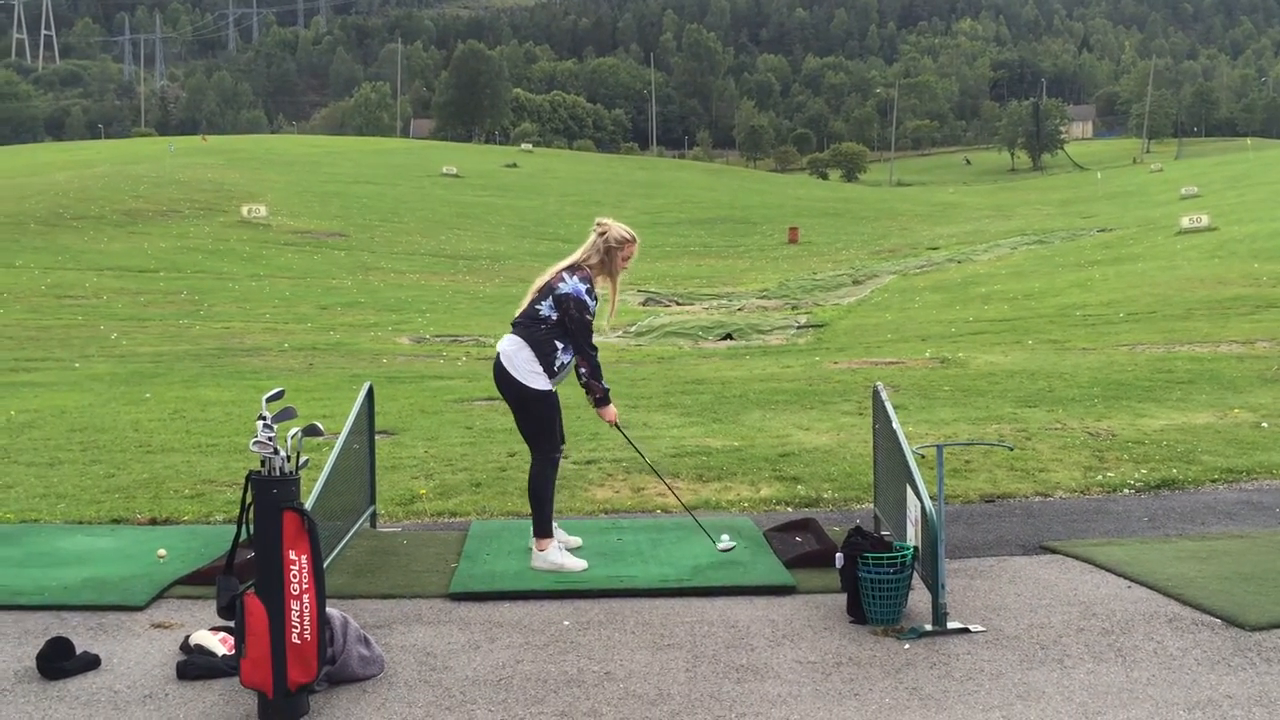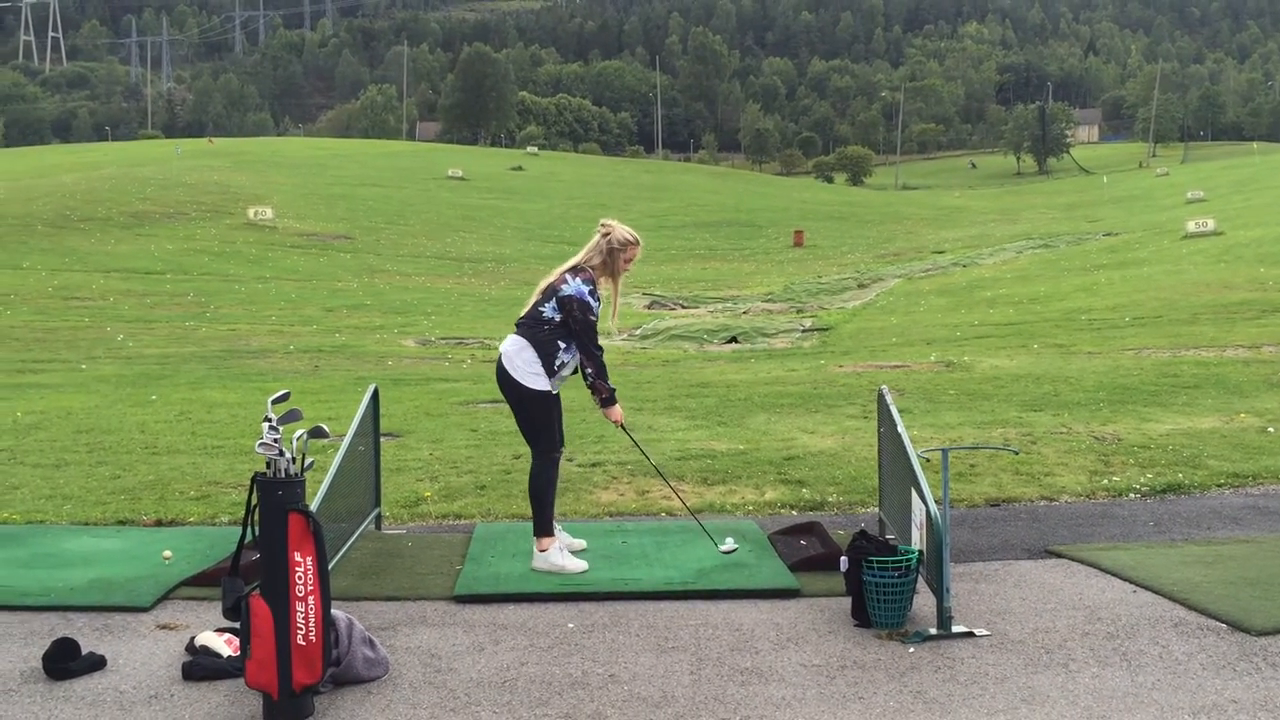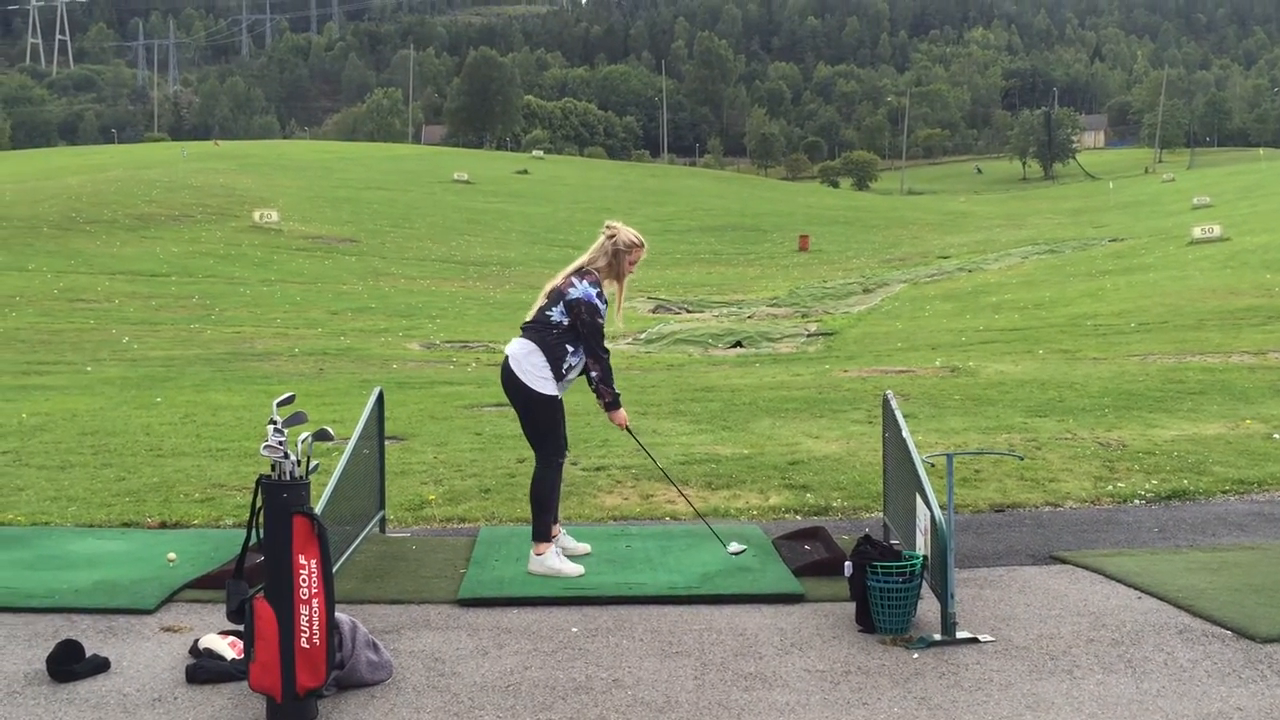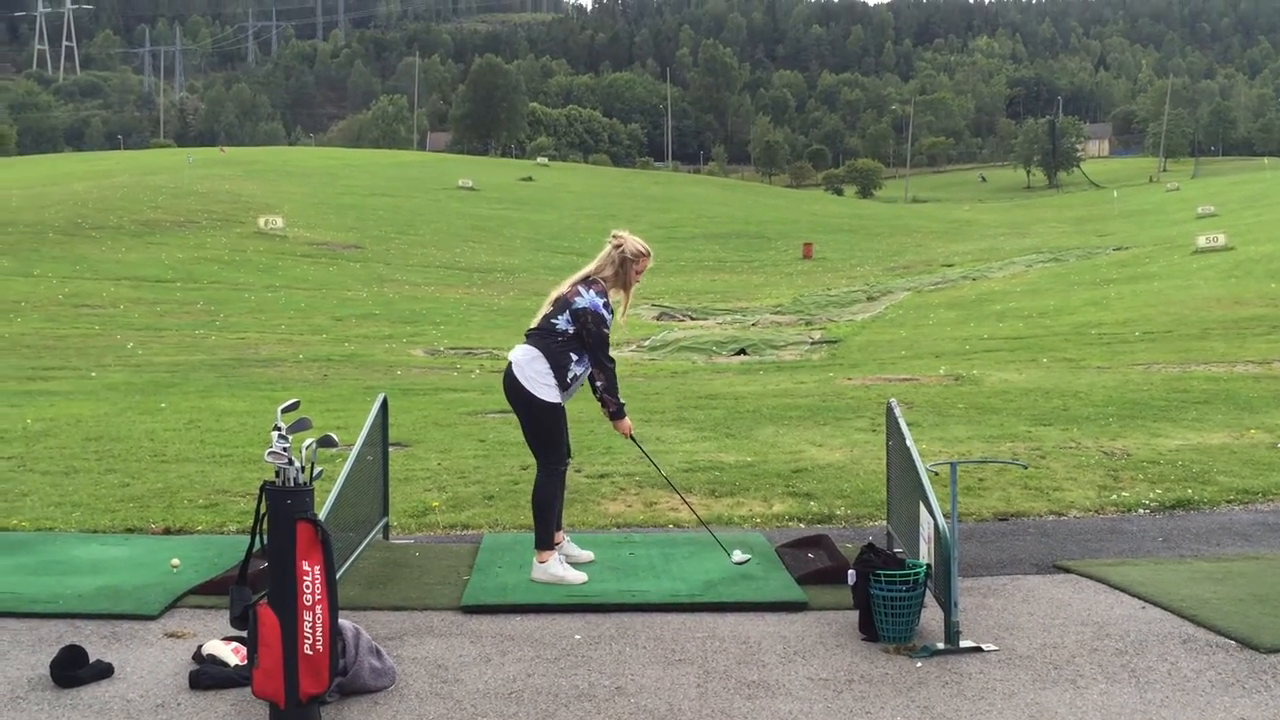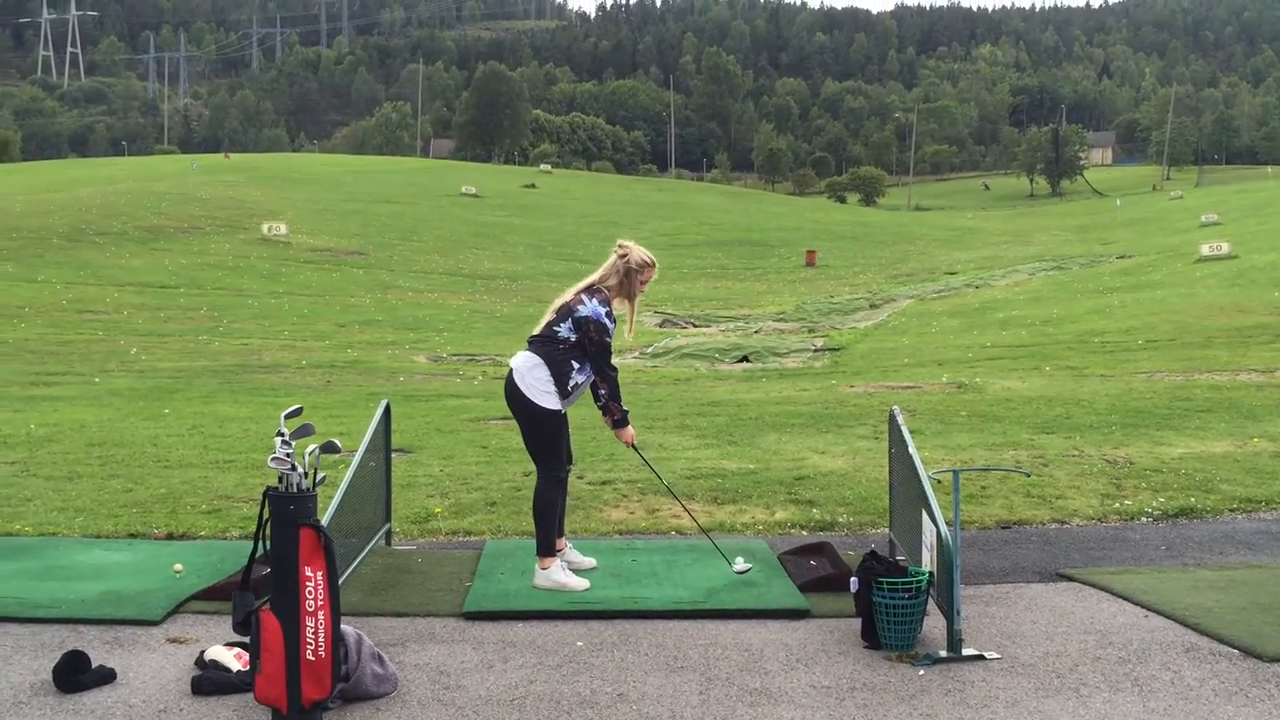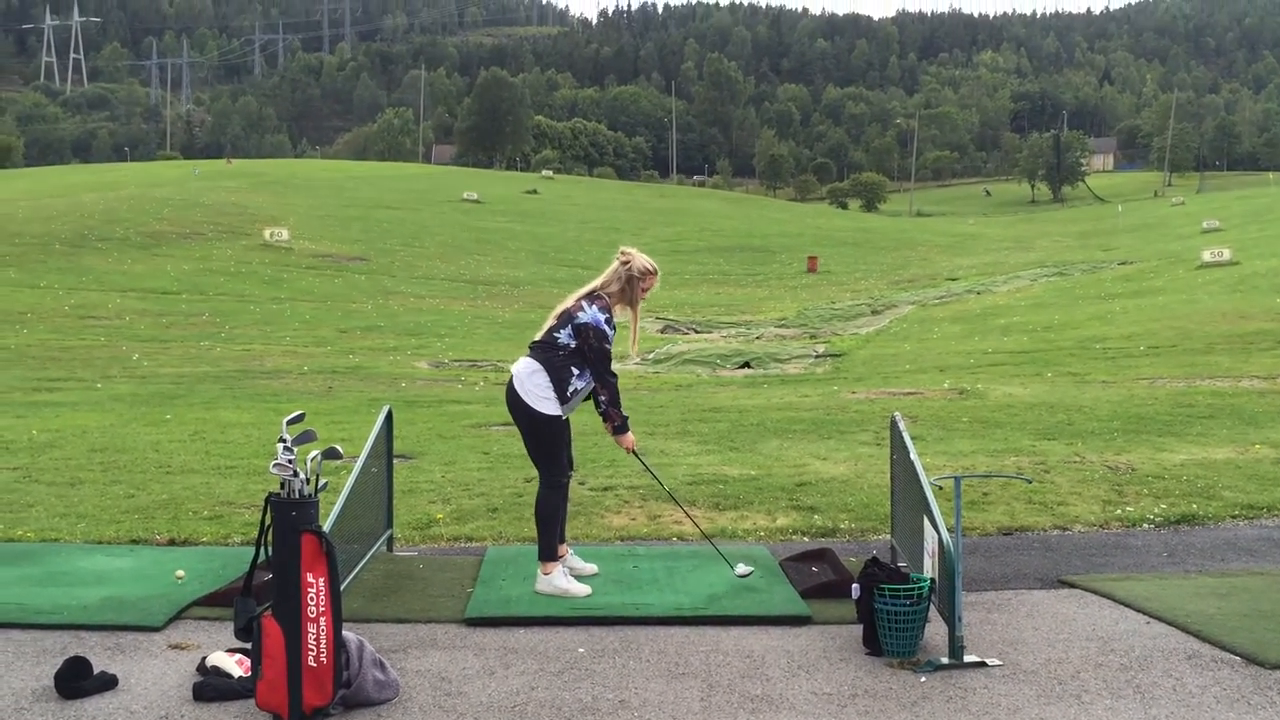
dt=0.2s
person 1, frame 1
left shoulder: (575, 278)
right shoulder: (577, 287)
left elbow: (576, 345)
right elbow: (584, 349)
left wrist: (594, 392)
right wrist: (602, 400)
left hip: (529, 369)
right hip: (524, 370)
left knee: (553, 447)
right knee: (545, 453)
left ankle: (545, 529)
right ankle: (544, 548)
person 1, frame 2
left shoulder: (578, 279)
right shoulder: (579, 288)
left elbow: (580, 346)
right elbow: (589, 349)
left wrist: (598, 391)
right wrist: (608, 399)
left hip: (533, 370)
right hip: (524, 371)
left knee: (553, 449)
right knee: (545, 453)
left ankle: (548, 530)
right ankle: (544, 548)
person 1, frame 3
left shoulder: (583, 282)
right shoulder: (586, 291)
left elbow: (585, 348)
right elbow: (596, 351)
left wrist: (601, 393)
right wrist: (612, 403)
left hip: (530, 372)
right hip: (531, 375)
left knee: (556, 453)
right knee: (549, 457)
left ankle: (552, 534)
right ankle: (542, 553)
person 1, frame 4
left shoulder: (588, 290)
right shoulder: (593, 301)
left elbow: (590, 358)
right elbow: (601, 360)
left wrist: (606, 402)
right wrist: (617, 412)
left hip: (532, 378)
right hip: (534, 382)
left knee: (559, 460)
right knee: (551, 465)
left ankle: (556, 541)
right ankle: (545, 560)
person 1, frame 5
left shoulder: (592, 299)
right shoulder: (596, 309)
left elbow: (593, 366)
right elbow: (603, 369)
left wrist: (608, 411)
right wrist: (620, 420)
left hip: (538, 386)
right hip: (535, 389)
left knee: (561, 467)
right knee: (551, 471)
left ankle: (559, 547)
right ankle: (546, 566)
person 1, frame 6
left shoulder: (593, 306)
right shoulder: (596, 316)
left elbow: (593, 372)
right elbow: (603, 376)
left wrist: (608, 416)
right wrist: (620, 426)
left hip: (540, 393)
right hip: (535, 395)
left knee: (561, 473)
right knee: (554, 477)
left ankle: (560, 553)
right ankle: (549, 571)
